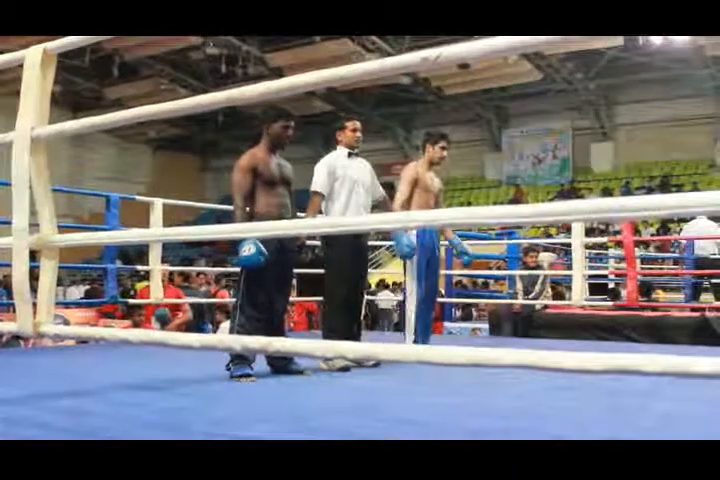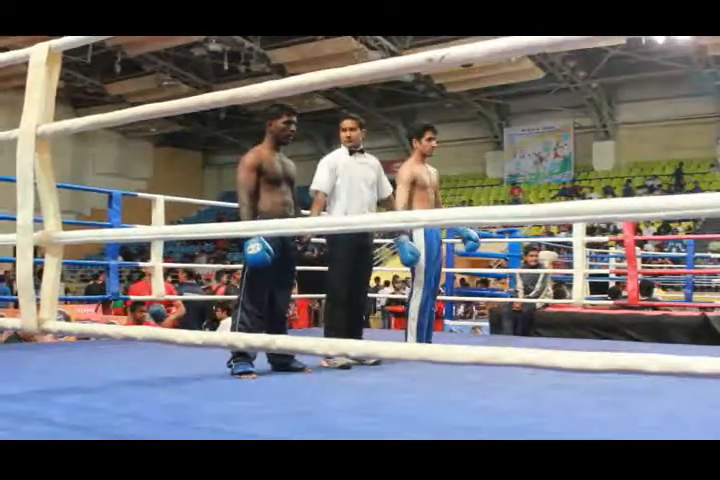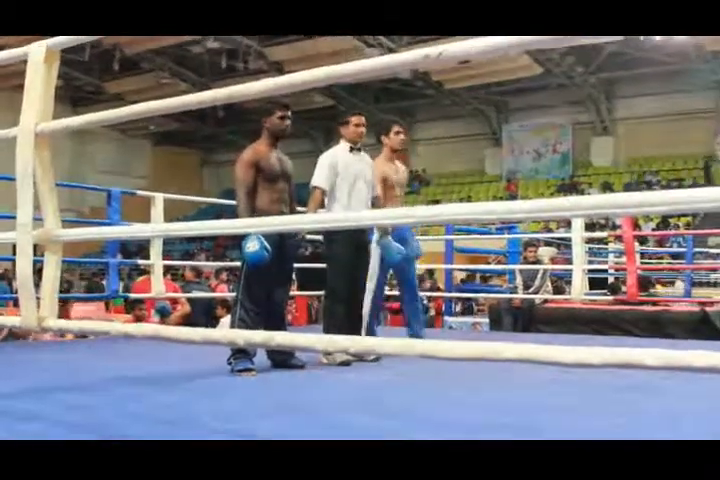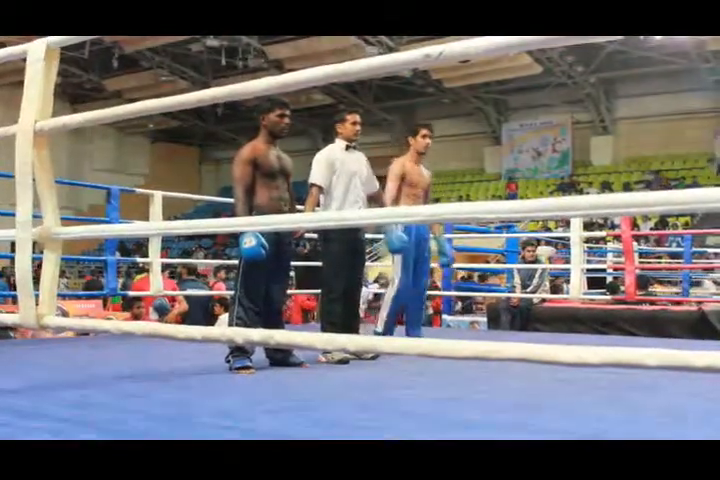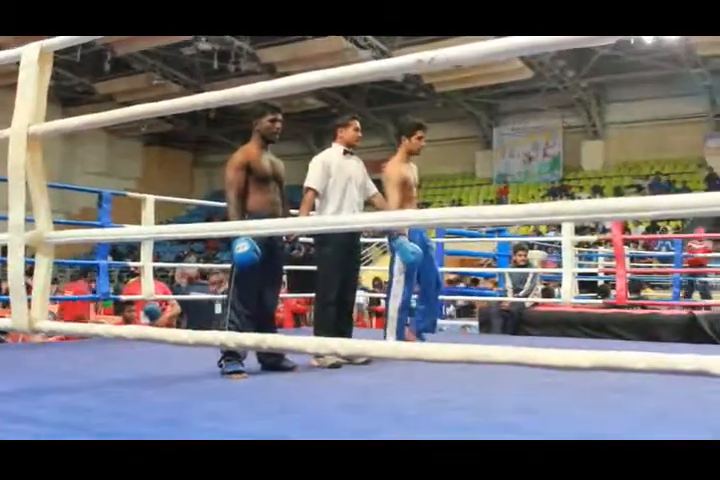
dt=1s
person 1, frame 1
left shoulder: (286, 166)
right shoulder: (250, 160)
right elbow: (240, 200)
left wrist: (298, 235)
right wrist: (245, 235)
left hip: (285, 236)
left knee: (279, 302)
right knee: (251, 300)
left ankle: (279, 358)
right ankle: (240, 361)
person 1, frame 2
left shoulder: (289, 164)
right shoulder: (253, 158)
right elbow: (245, 199)
right wrist: (250, 233)
left hip: (287, 234)
left knee: (281, 300)
right knee: (253, 298)
left ankle: (281, 356)
right ankle: (241, 358)
person 1, frame 3
left shoulder: (286, 160)
right shoulder: (251, 155)
right elbow: (242, 195)
left wrist: (298, 230)
right wrist: (249, 230)
left hip: (286, 230)
left knee: (279, 296)
right knee: (251, 295)
left ankle: (280, 352)
right ankle: (240, 355)
person 1, frame 4
left shoulder: (285, 158)
right shoulder: (249, 152)
right elbow: (240, 192)
right wrist: (245, 227)
left hip: (283, 229)
left knee: (276, 295)
right knee: (249, 293)
left ankle: (278, 350)
right ankle: (238, 353)
person 1, frame 5
left shoulder: (277, 162)
right shoulder: (242, 156)
right elbow: (233, 197)
right wrist: (239, 233)
left hip: (275, 233)
left knee: (269, 299)
right knee: (242, 297)
left ankle: (270, 355)
right ankle: (231, 358)
person 2, frame 1
left shoulder: (365, 166)
right shoulder: (329, 162)
left elbow: (380, 197)
right elbow: (317, 196)
left hip: (360, 235)
right hip: (338, 234)
left knee: (356, 293)
right knee: (336, 293)
person 2, frame 2
left shoulder: (373, 163)
right shoulder: (331, 161)
left elbow: (386, 197)
right elbow: (320, 195)
left hip: (365, 233)
right hip: (341, 232)
left knee: (359, 292)
right knee: (338, 291)
person 2, frame 3
left shoulder: (367, 160)
right shoulder: (332, 157)
left elbow: (373, 196)
right elbow: (318, 191)
left hip: (362, 230)
right hip: (339, 229)
left knee: (357, 289)
right knee: (337, 288)
person 2, frame 4
left shoulder: (361, 159)
right shoulder: (327, 155)
left elbow: (373, 191)
right elbow: (315, 189)
left hip: (357, 229)
right hip: (335, 228)
left knee: (353, 287)
right knee: (334, 287)
person 2, frame 5
left shoulder: (358, 164)
right shoulder: (324, 159)
left elbow: (373, 195)
right elbow: (311, 193)
left hip: (353, 233)
right hip: (331, 232)
left knee: (348, 292)
right knee: (328, 291)
person 3, frame 1
left shoulder: (437, 181)
right shoulder: (412, 170)
right elbow: (399, 203)
left wrist: (457, 243)
right wrist: (400, 233)
left hip: (431, 233)
right hip: (415, 232)
left knee: (430, 291)
right knee: (416, 288)
left ankle: (423, 343)
right ankle: (411, 343)
person 3, frame 2
left shoulder: (433, 172)
right shoulder: (408, 170)
right elbow: (400, 207)
left wrist: (461, 229)
right wrist: (402, 238)
left hip: (435, 231)
right hip: (420, 230)
left knee: (431, 288)
right knee: (421, 286)
left ankle: (424, 340)
right ankle: (413, 342)
person 3, frame 3
left shoulder: (403, 169)
right shoulder: (377, 167)
right elbow: (377, 205)
left wrist: (410, 233)
right wrist: (386, 238)
left hip: (401, 229)
right hip: (382, 231)
left knee: (411, 284)
right knee: (375, 285)
left ankle: (416, 335)
right ankle: (367, 337)
person 3, frame 4
left shoulder: (427, 174)
right shoulder: (399, 165)
right elbow: (388, 198)
left wrist: (440, 239)
right wrist: (390, 227)
left hip: (422, 228)
right hip: (404, 225)
left knee: (420, 284)
right knee: (401, 282)
left ankle: (412, 334)
right ankle: (383, 332)
person 3, frame 5
left shoulder: (412, 168)
right shoulder: (393, 169)
right elbow: (393, 208)
right wrist: (401, 239)
left hip: (418, 230)
right hip: (404, 232)
left knee: (432, 283)
right knee: (401, 288)
left ankle: (416, 329)
right ankle: (394, 341)
